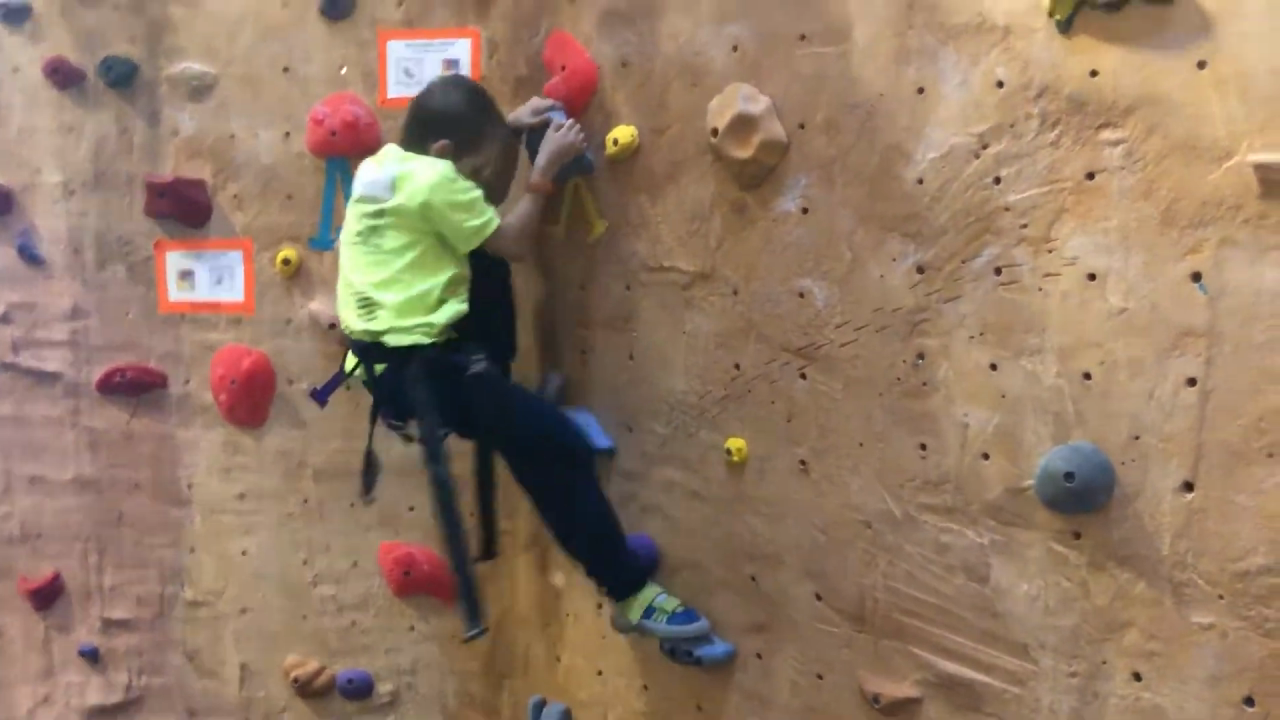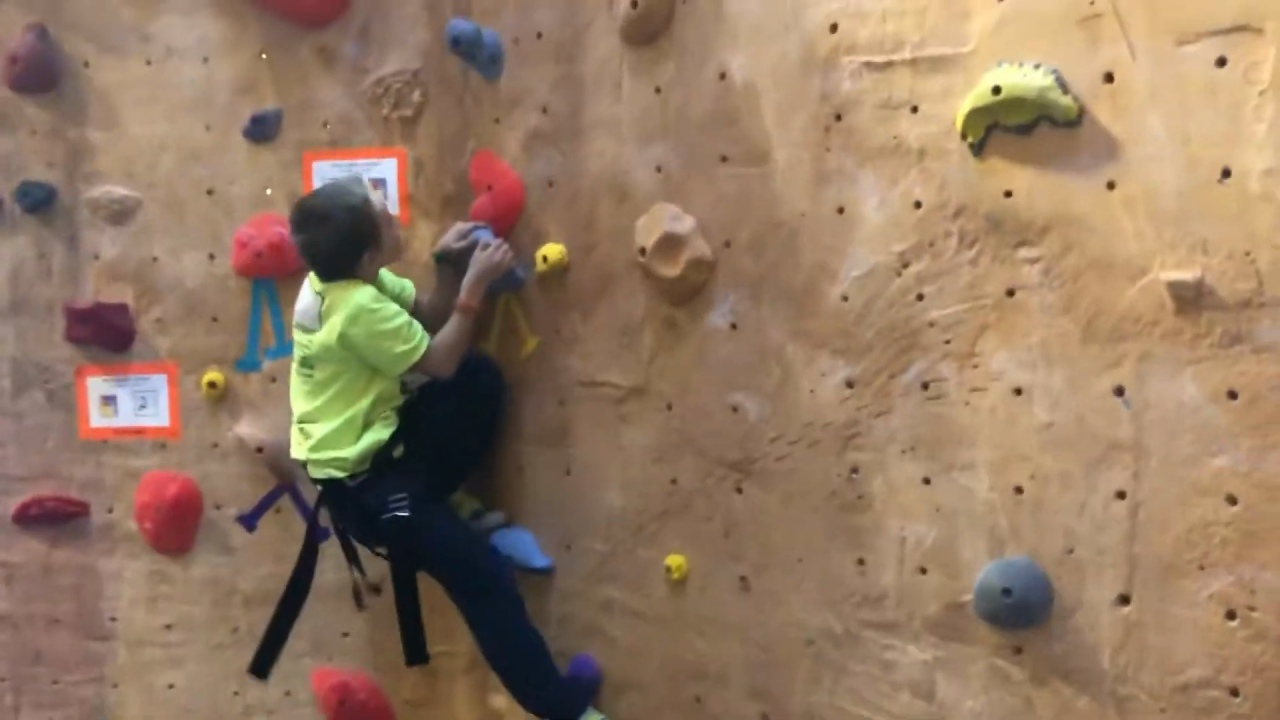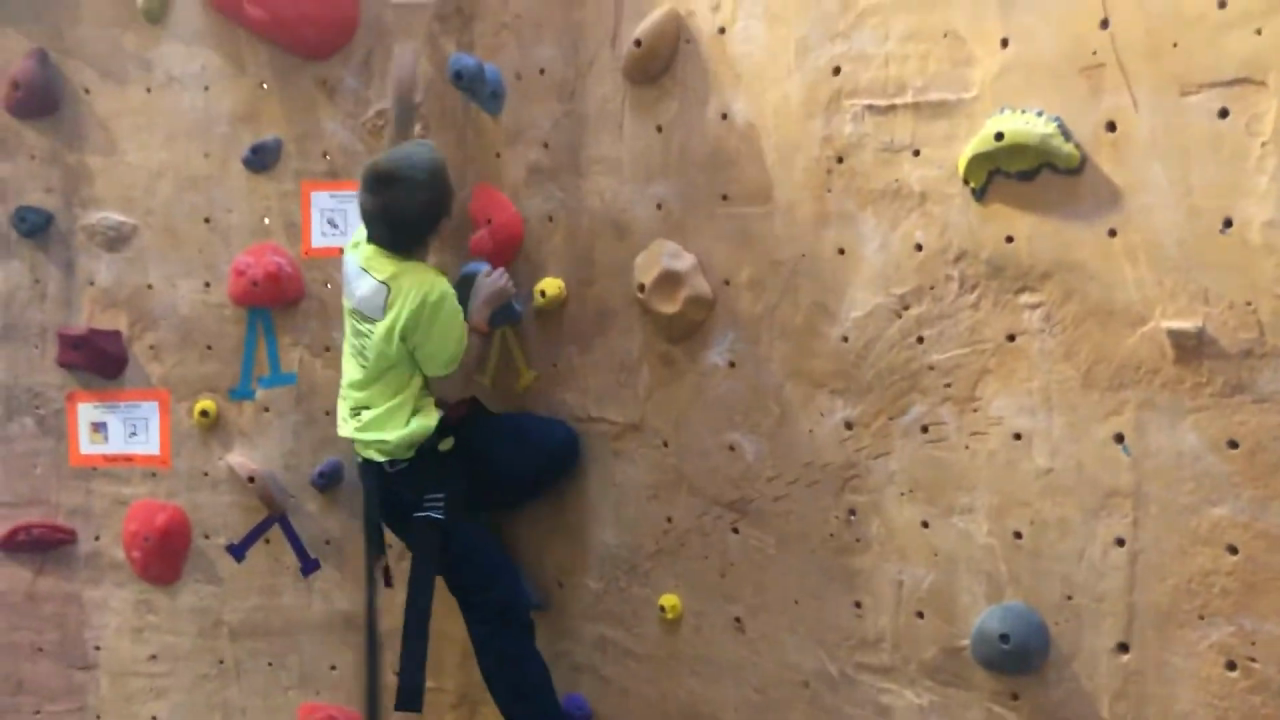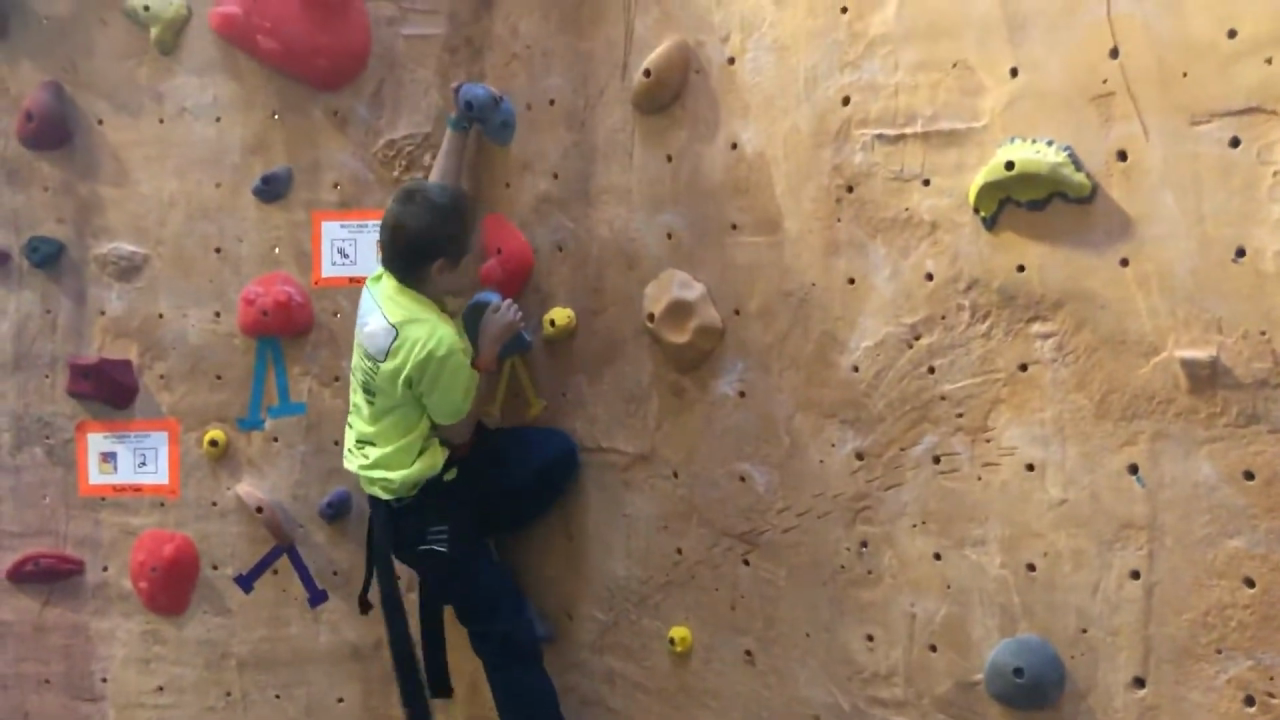
dt=0.5s
person 1, frame 1
left shoulder: (381, 163)
right shoulder: (435, 180)
left elbow: (482, 203)
right elbow: (510, 242)
left wrist: (510, 137)
right wrist: (546, 167)
left hip: (389, 351)
right hip: (418, 363)
left knee: (484, 269)
right knee: (559, 450)
left ankle: (500, 394)
right ankle: (630, 593)
person 1, frame 2
left shoulder: (333, 280)
right shoulder: (361, 307)
left elbow: (426, 315)
right elbow: (439, 361)
left wrist: (450, 266)
right wrist: (474, 285)
left hip: (380, 439)
right hip: (362, 479)
left knee: (481, 378)
right knee: (484, 578)
left ankle: (439, 498)
person 1, frame 3
left shoulder: (361, 250)
right shoulder: (427, 295)
left elbow: (393, 175)
right elbow: (452, 390)
left wrist: (401, 101)
right wrist: (479, 310)
left hip: (383, 444)
right hip: (412, 467)
left knee: (554, 446)
right knee: (498, 607)
left ankle: (457, 533)
person 1, frame 4
left shoulder: (383, 281)
right shoulder: (436, 341)
left elbow: (434, 199)
right elbow: (460, 433)
left wrist: (460, 126)
right wrist: (488, 351)
left hip: (398, 473)
right hip: (420, 502)
left knee: (554, 452)
right knee: (508, 635)
left ankle: (465, 559)
